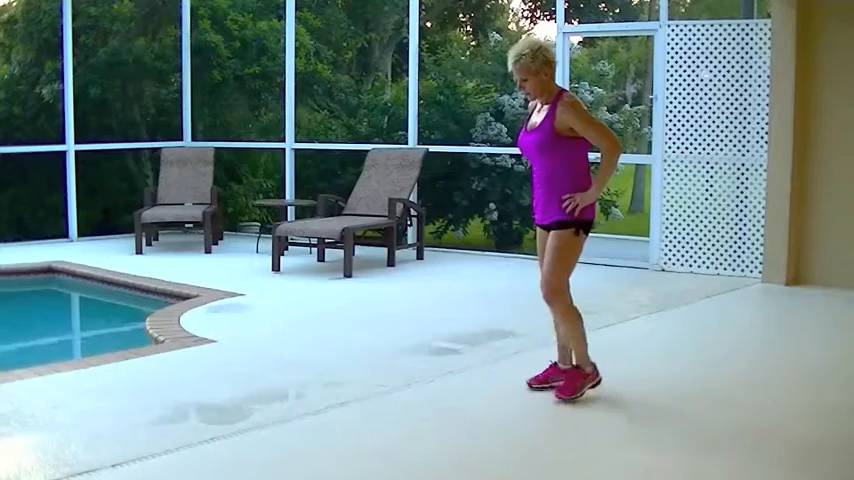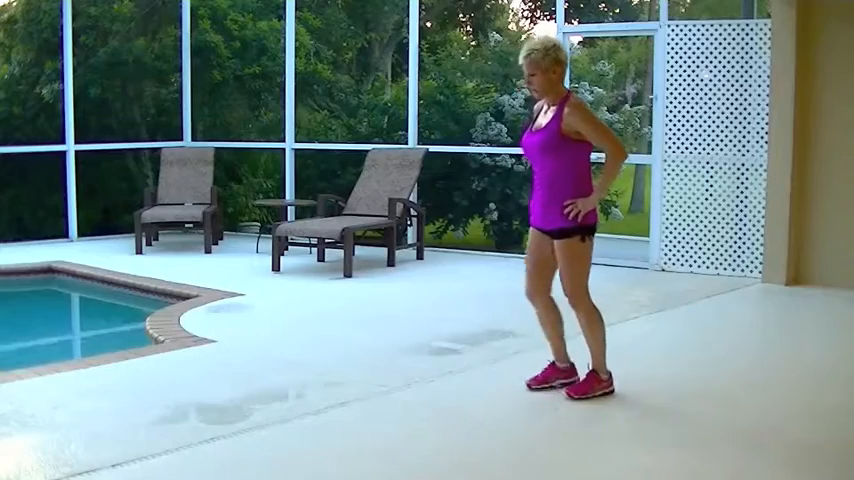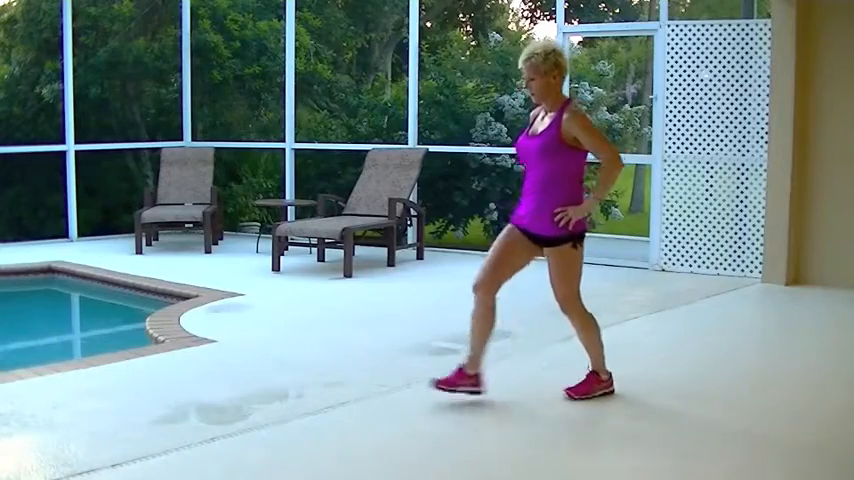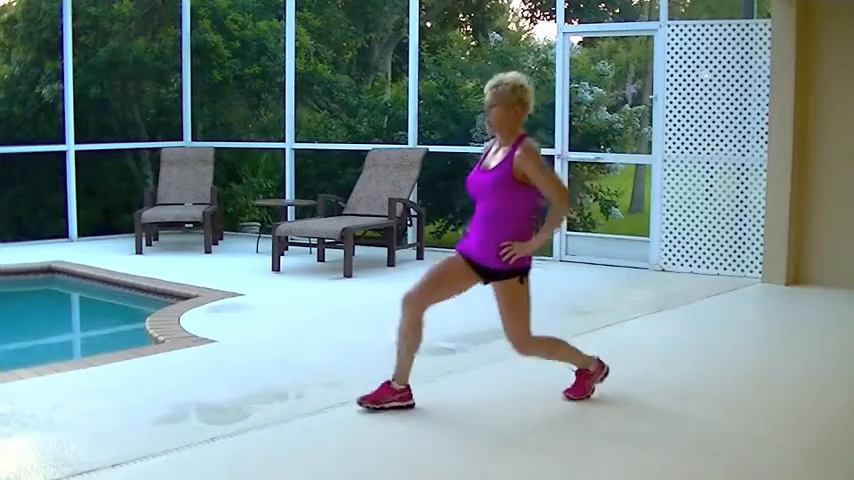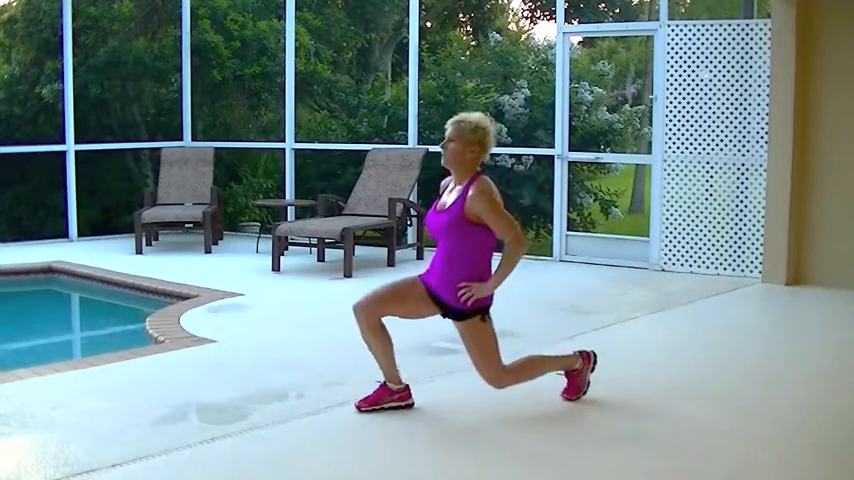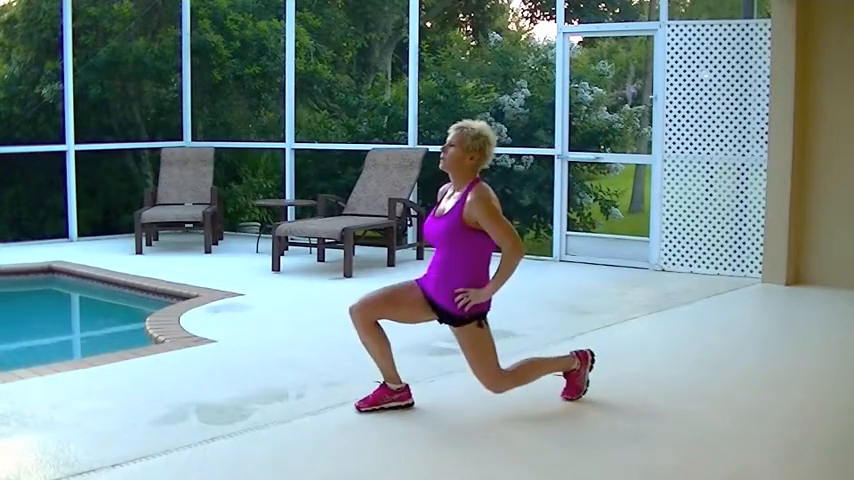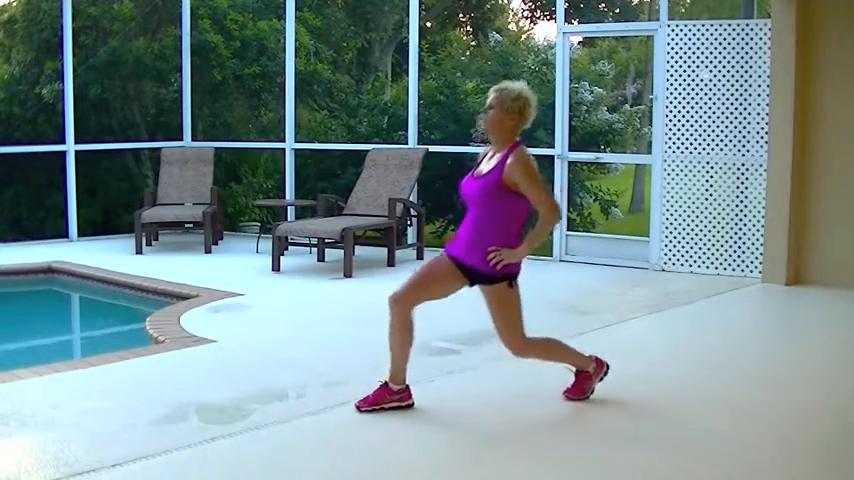
dt=0.3s
person 1, frame 1
left shoulder: (567, 107)
right shoulder: (535, 107)
left elbow: (612, 147)
left wrist: (591, 193)
left hip: (571, 213)
right hip: (545, 211)
left knee: (551, 292)
right knee: (555, 291)
left ankle: (585, 368)
right ankle: (563, 365)
person 1, frame 2
left shoulder: (573, 110)
right shoulder: (540, 109)
left elbow: (617, 153)
left wrist: (593, 199)
left hip: (571, 218)
right hip: (542, 216)
left knee: (576, 297)
right knee: (535, 292)
left ankle: (602, 375)
right ankle: (563, 365)
person 1, frame 3
left shoulder: (573, 117)
right shoulder: (536, 115)
left elbow: (614, 162)
left wrist: (586, 206)
left hip: (561, 226)
right hip: (525, 219)
left knee: (569, 304)
right knee: (482, 287)
left ankle: (601, 376)
right ankle: (470, 372)
person 1, frame 4
left shoulder: (524, 154)
right shoulder: (491, 148)
left elbow: (562, 200)
left wrist: (533, 243)
left hip: (502, 260)
right hip: (470, 251)
left knee: (521, 341)
right knee: (412, 302)
left ankle: (590, 367)
right ankle: (398, 387)
person 1, frame 5
left shoulder: (480, 192)
right shoulder: (447, 185)
left elbow: (517, 242)
left wrist: (490, 285)
left hip: (465, 296)
right hip: (434, 284)
left knee: (497, 377)
right knee: (364, 309)
left ankle: (577, 362)
right ankle: (395, 388)
person 1, frame 6
left shoulder: (478, 198)
right shoulder: (445, 191)
left elbow: (514, 248)
left wrist: (488, 291)
left hip: (463, 302)
right hip: (431, 289)
left knee: (495, 382)
right knee: (360, 311)
left ankle: (575, 362)
right ankle: (395, 388)
person 1, frame 7
left shoulder: (518, 161)
right shoulder: (486, 155)
left elbow: (550, 212)
left wrist: (519, 252)
left hip: (494, 264)
right hip: (460, 253)
left knee: (517, 344)
right knee: (399, 301)
left ankle: (589, 365)
right ankle: (397, 388)
